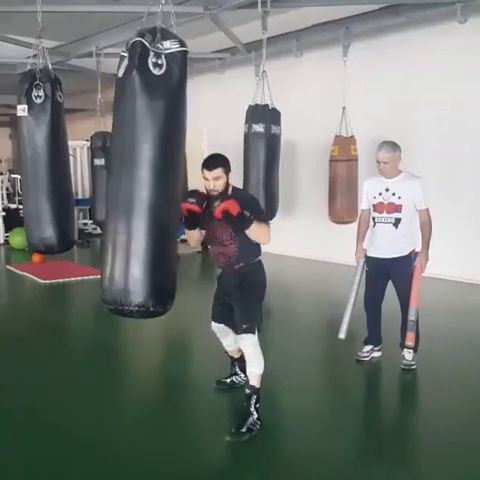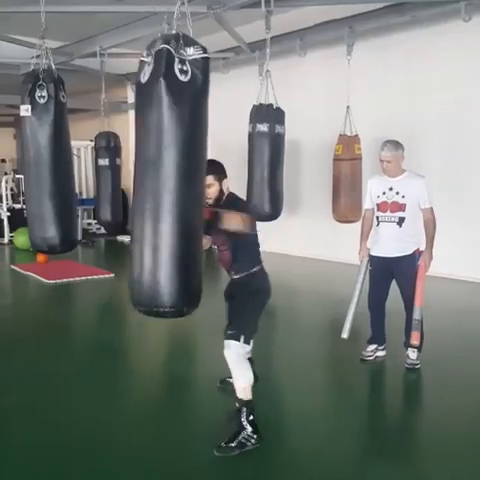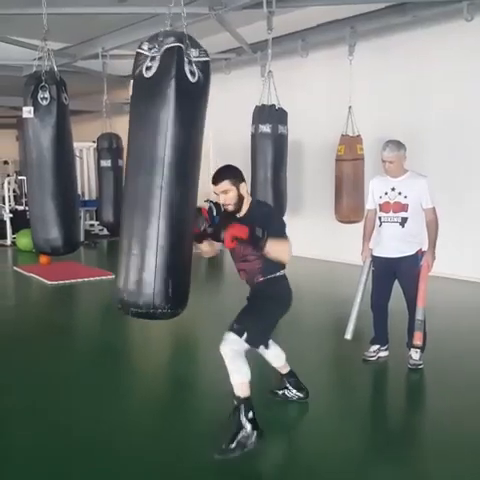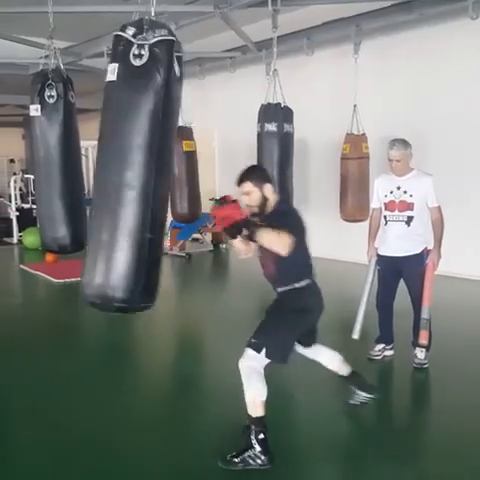
dt=0.3s
person 1, frame 1
left shoulder: (246, 200)
right shoulder: (206, 203)
left elbow: (264, 237)
right elbow: (193, 240)
left wrist: (239, 215)
right wrist: (191, 217)
left hip: (250, 276)
right hip: (226, 275)
left knee: (248, 337)
right knee: (219, 324)
left ankle: (253, 411)
right ankle: (239, 372)
person 1, frame 2
left shoulder: (235, 206)
right shoulder: (212, 211)
left elbow: (239, 222)
right elbow: (204, 242)
left wrist: (212, 217)
left hip: (253, 284)
right hip: (238, 282)
left knee: (232, 347)
right knee: (237, 336)
left ankle: (248, 426)
right ankle: (245, 375)
person 1, frame 3
left shoulder: (266, 214)
right shoulder: (226, 217)
left elbow: (284, 254)
right elbow: (208, 249)
left wrist: (253, 236)
right wrist: (201, 234)
left hip: (273, 290)
right hip: (263, 289)
left knee: (231, 346)
right knee: (261, 341)
left ankle: (248, 425)
right ankle: (294, 387)
person 1, frame 4
left shoulder: (284, 216)
right shoulder: (266, 217)
left elbow: (283, 246)
right elbow: (245, 249)
left wrist: (246, 225)
right wrist: (235, 231)
left hip: (296, 300)
right hip: (302, 297)
left knee: (249, 362)
right knee: (307, 347)
left ankle: (258, 447)
right ankle: (361, 387)
person 2, frame 1
left shoulder: (413, 183)
right shoulder: (370, 184)
left elbow: (425, 218)
left wrist: (424, 250)
right wrist: (360, 244)
left hip: (404, 255)
right hip: (374, 255)
left knee: (408, 304)
right knee: (371, 302)
left ankle: (409, 349)
right ankle: (373, 345)
person 2, frame 2
left shoulder: (417, 183)
right shoulder: (374, 183)
left elbow: (428, 217)
left wrist: (428, 249)
right wrist: (363, 244)
left hip: (407, 254)
right hip: (378, 254)
left knee: (412, 303)
right knee: (375, 301)
left ankle: (413, 348)
right ankle: (377, 344)
person 2, frame 3
left shoulder: (420, 183)
right shoulder: (376, 183)
left elbow: (431, 217)
left wrist: (431, 250)
right wrist: (366, 244)
left hip: (410, 255)
right hip: (381, 255)
left knee: (415, 304)
right knee: (378, 302)
left ankle: (416, 349)
right ankle: (380, 344)
person 2, frame 4
left shoulder: (425, 181)
right shoulder: (381, 182)
left elbow: (436, 216)
left wrist: (436, 248)
right wrist: (371, 244)
left hip: (415, 254)
right hip: (386, 253)
left knee: (420, 303)
right knee: (383, 301)
left ankle: (421, 348)
right ankle: (385, 343)
